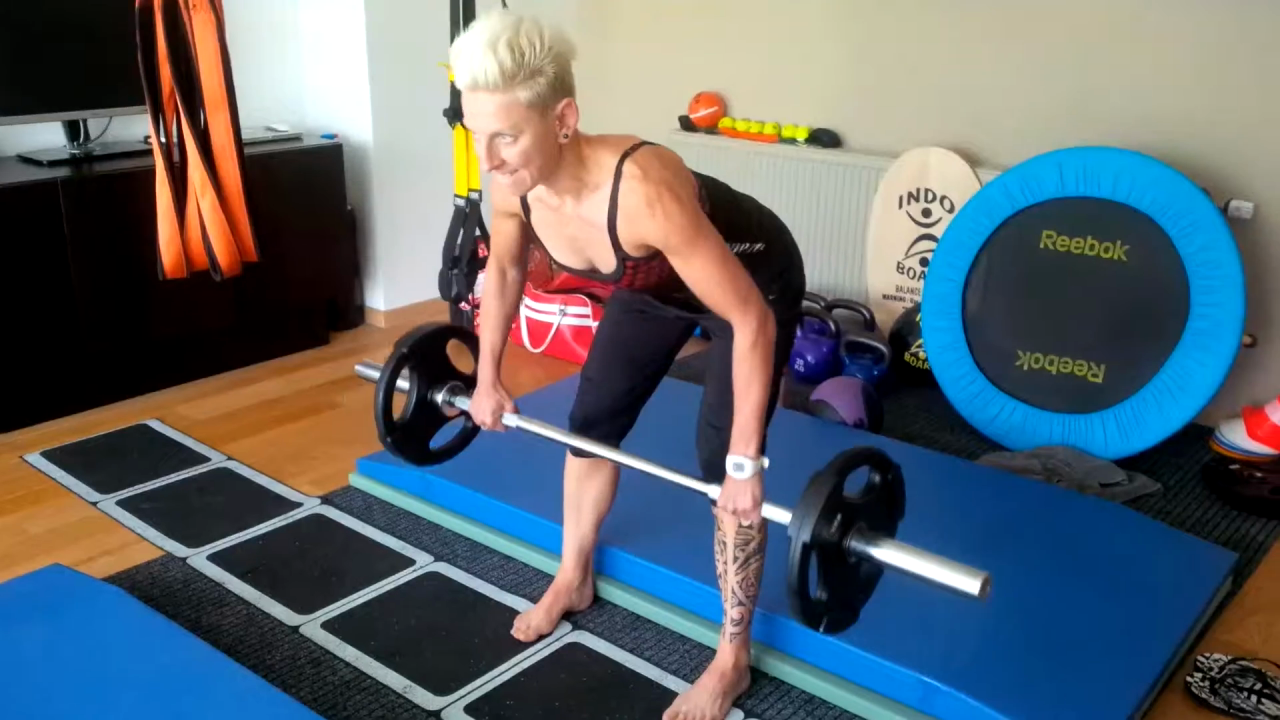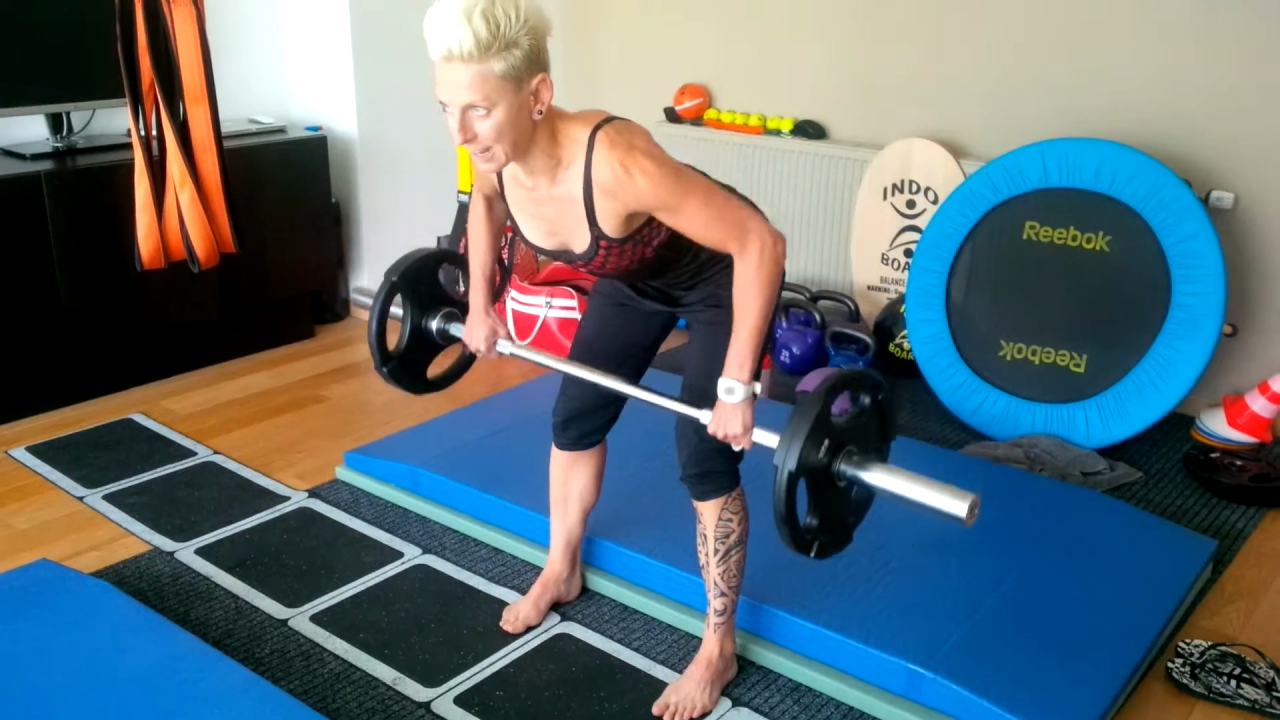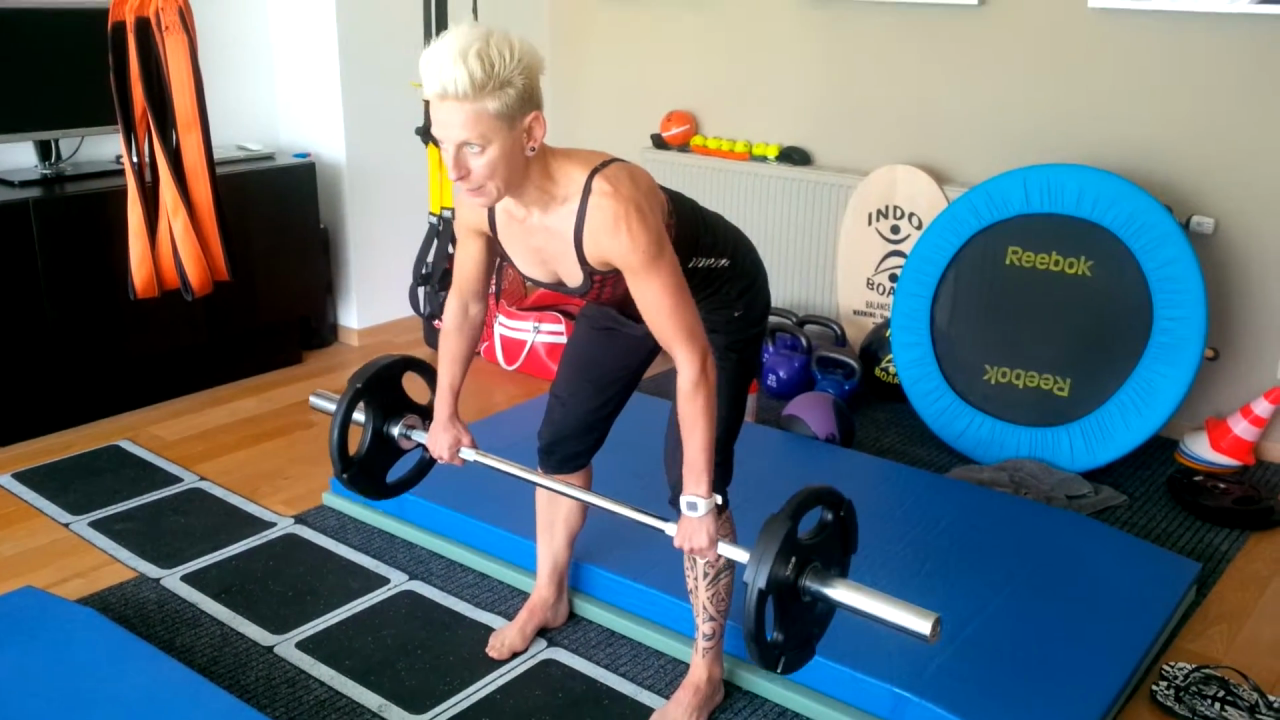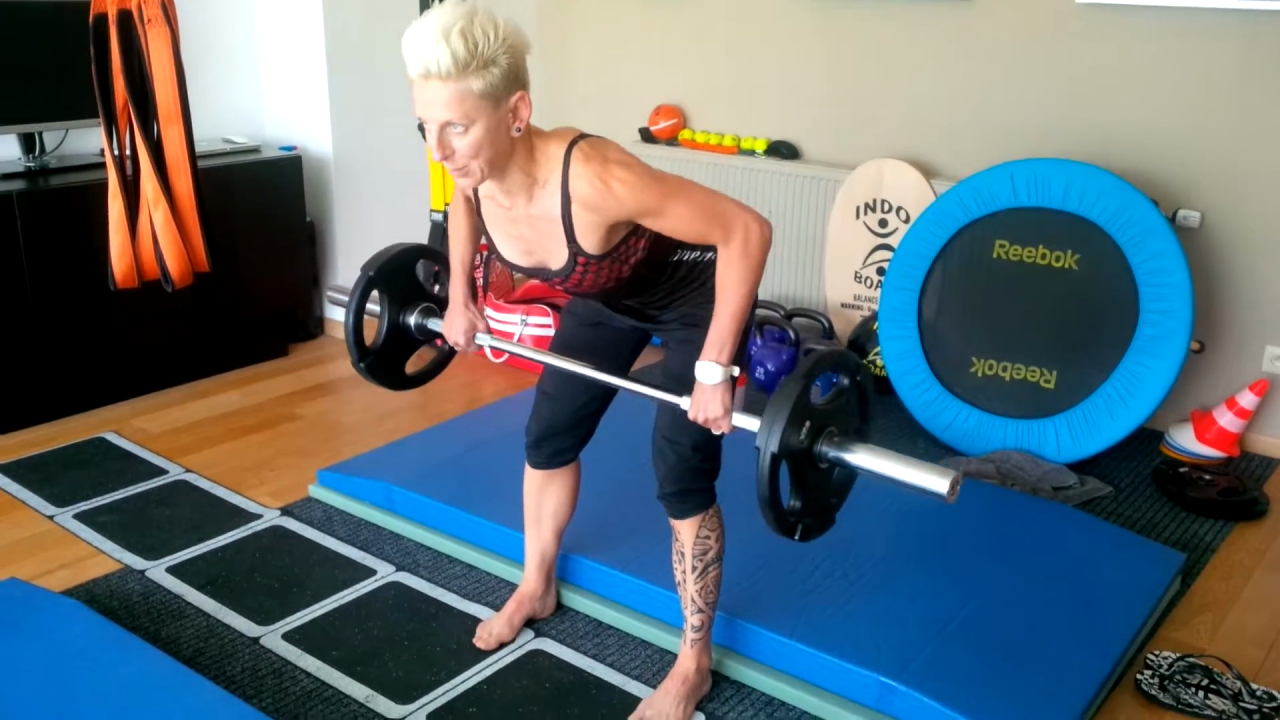
dt=1s
person 1, frame 1
left shoulder: (643, 190)
right shoulder: (514, 187)
left elbow: (749, 322)
right elbow: (503, 272)
left wrist: (745, 462)
right wrist: (487, 379)
left hip: (753, 277)
right hip: (655, 280)
left knee: (720, 461)
right knee: (591, 424)
left ankle: (732, 658)
right ankle: (574, 579)
person 1, frame 2
left shoulder: (616, 162)
right shoulder: (496, 157)
left elbow: (760, 243)
left wrist: (736, 387)
right wrist: (480, 303)
left hip: (719, 275)
right hip: (634, 274)
left knee: (703, 453)
right knee: (575, 416)
left ankle: (718, 647)
right ankle: (562, 571)
person 1, frame 3
left shoulder: (611, 209)
right shoulder: (479, 201)
left elbow: (693, 361)
right elbow: (464, 304)
left wrist: (696, 501)
right wrist: (443, 412)
left hip: (718, 298)
right hip: (621, 295)
left knee: (691, 482)
right knee: (560, 441)
right ankle: (548, 597)
person 1, frame 4
left shoulder: (593, 177)
right shoulder: (471, 170)
left elbow: (747, 231)
left wrist: (714, 370)
right wrist: (460, 298)
left hip: (693, 293)
right hip: (606, 295)
left knee: (680, 475)
right knee: (547, 437)
left ankle: (693, 663)
right ankle: (536, 588)
